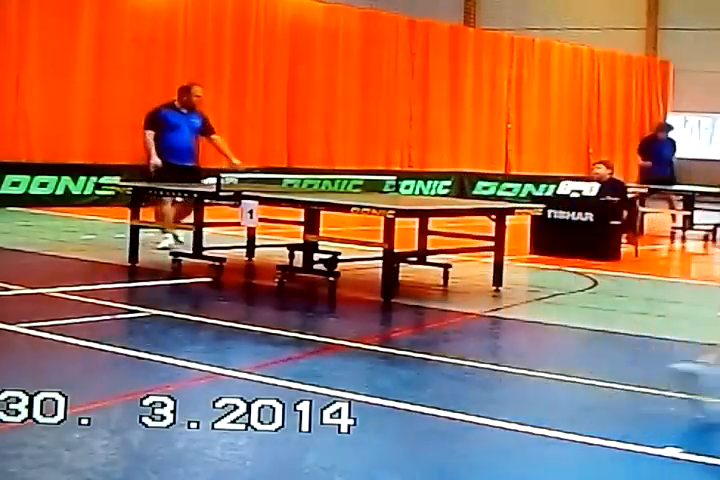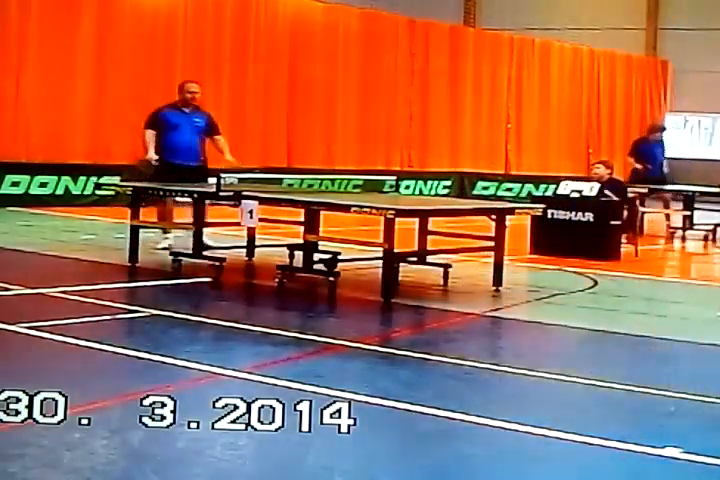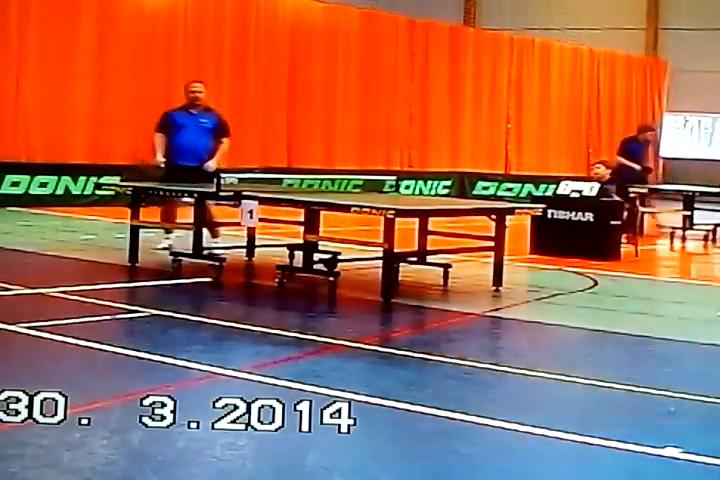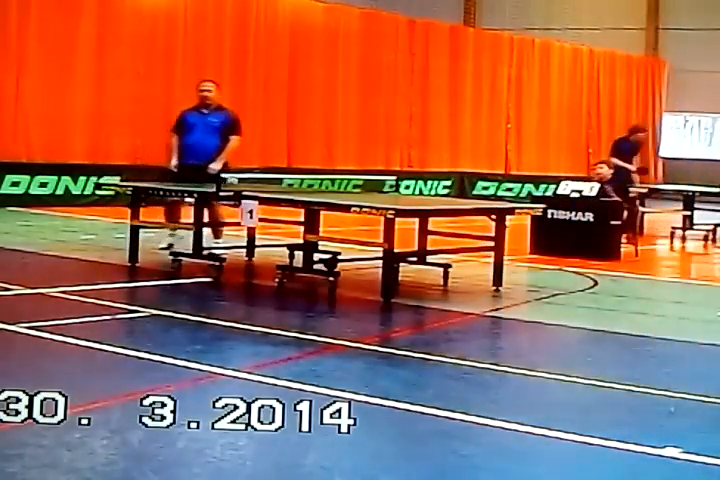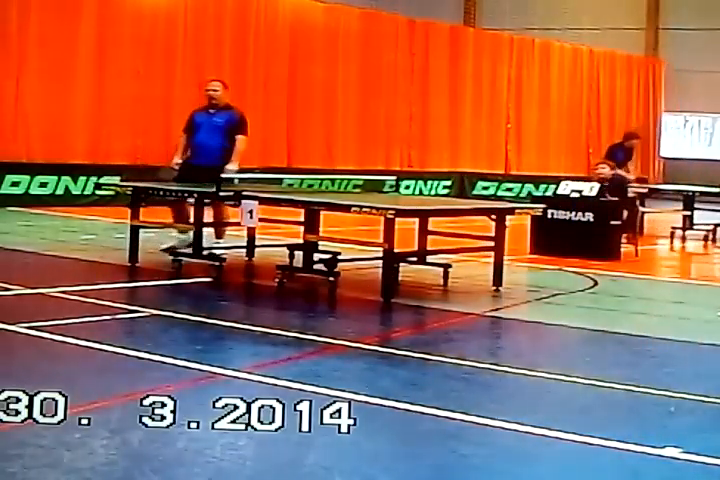
dt=0.2s
person 1, frame 1
left shoulder: (199, 117)
right shoulder: (161, 113)
left elbow: (214, 138)
right elbow: (149, 134)
left wrist: (231, 158)
right wrist: (153, 156)
left hip: (190, 166)
right hip: (165, 165)
left knee: (191, 201)
right knee: (164, 200)
left ankle: (171, 227)
right ankle: (166, 235)
person 1, frame 2
left shoulder: (204, 116)
right shoulder: (163, 113)
left elbow: (217, 138)
right elbow: (150, 131)
left wrist: (227, 155)
right wrist: (151, 151)
left hip: (196, 167)
right hip: (167, 165)
right knee: (165, 201)
right ankle: (167, 237)
person 1, frame 3
left shoulder: (215, 117)
right shoulder: (172, 115)
left elbow: (225, 141)
right elbow: (160, 135)
left wrist: (215, 160)
right wrist: (159, 154)
left hip: (203, 170)
right hip: (174, 167)
left knee: (207, 205)
right knee: (169, 202)
left ankle: (215, 241)
right ankle: (168, 238)
person 1, frame 4
left shoulder: (228, 116)
right shoulder: (186, 114)
left elbow: (234, 140)
right elbow: (176, 136)
left wrist: (219, 161)
right wrist: (174, 158)
left hip: (212, 170)
right hip: (185, 167)
left knee: (213, 205)
right knee: (171, 200)
left ankle: (217, 242)
right ankle: (173, 234)
person 1, frame 5
left shoulder: (235, 116)
right shoulder: (197, 114)
left elbow: (241, 140)
right elbow: (186, 136)
left wrist: (233, 162)
right wrist: (178, 156)
left hip: (219, 169)
right hip: (192, 166)
left knee: (218, 205)
right knee: (177, 199)
left ankle: (219, 242)
right ankle: (183, 237)
